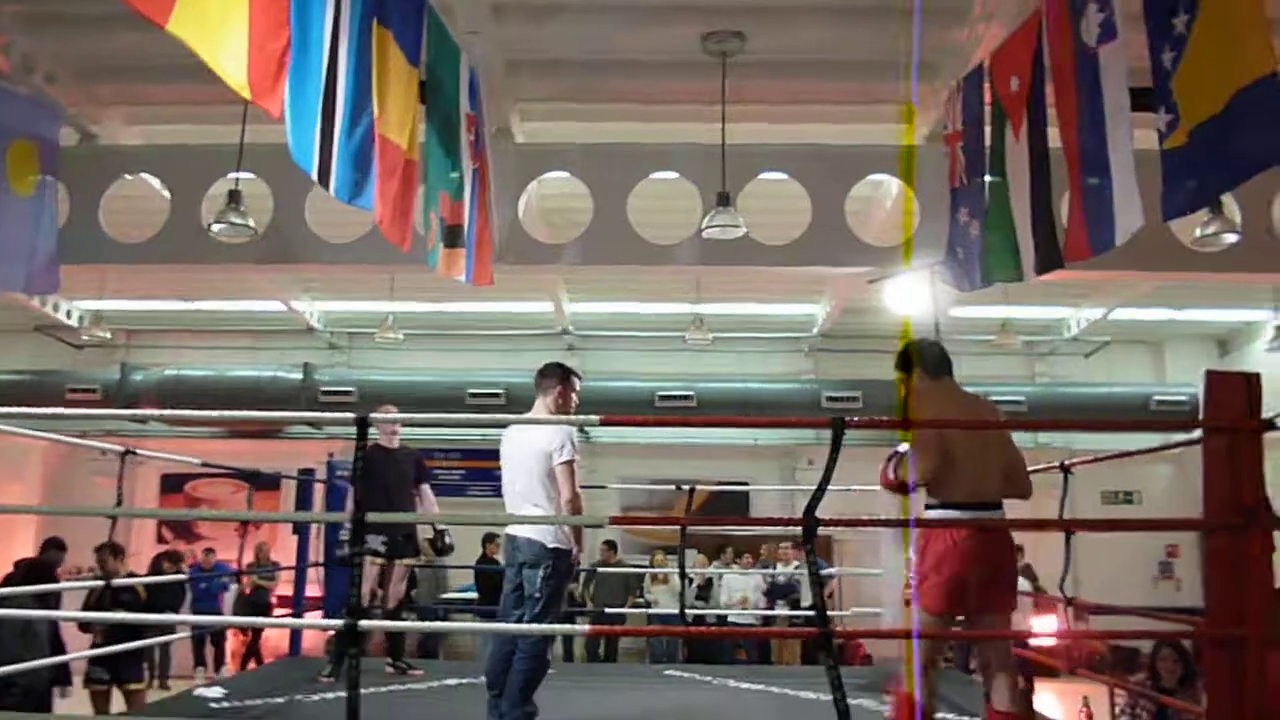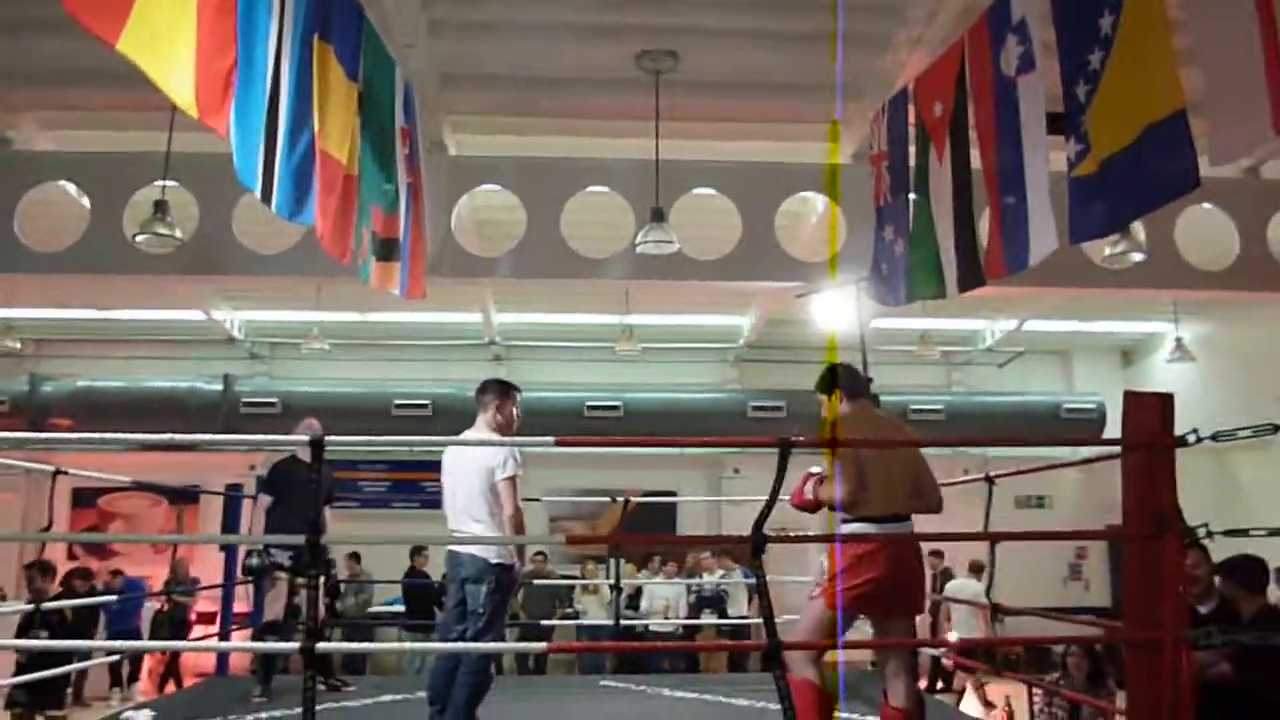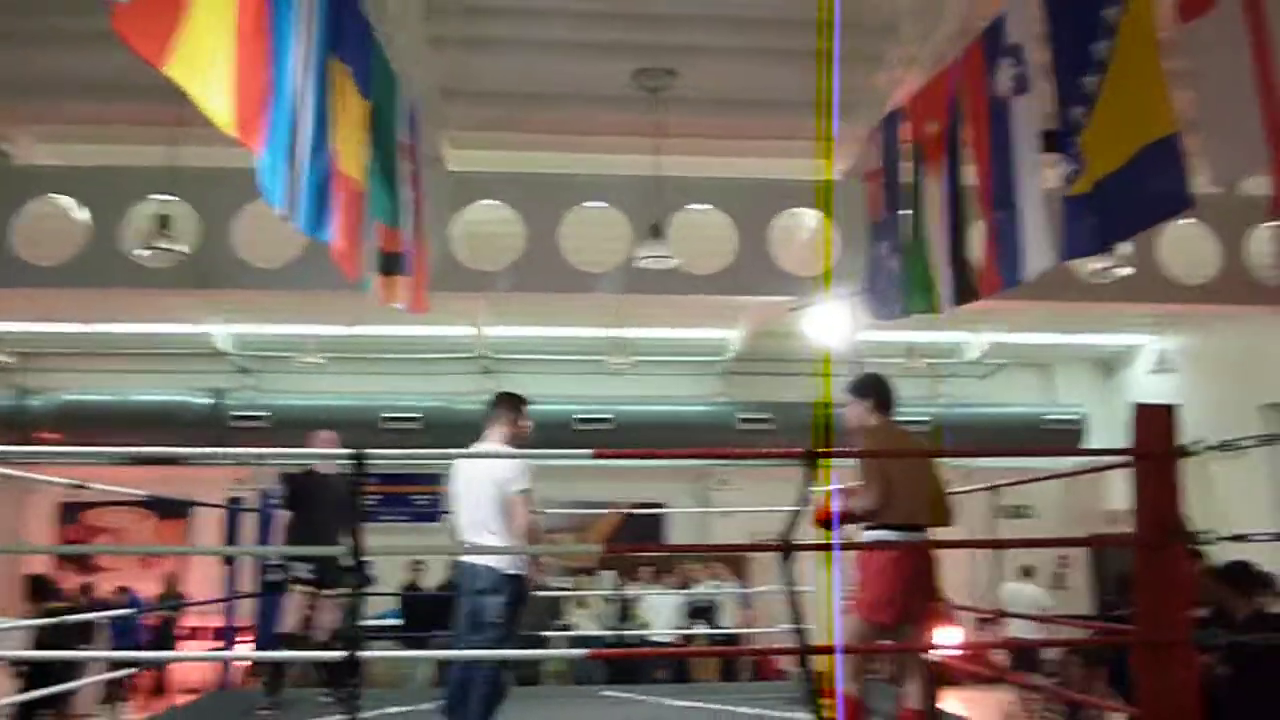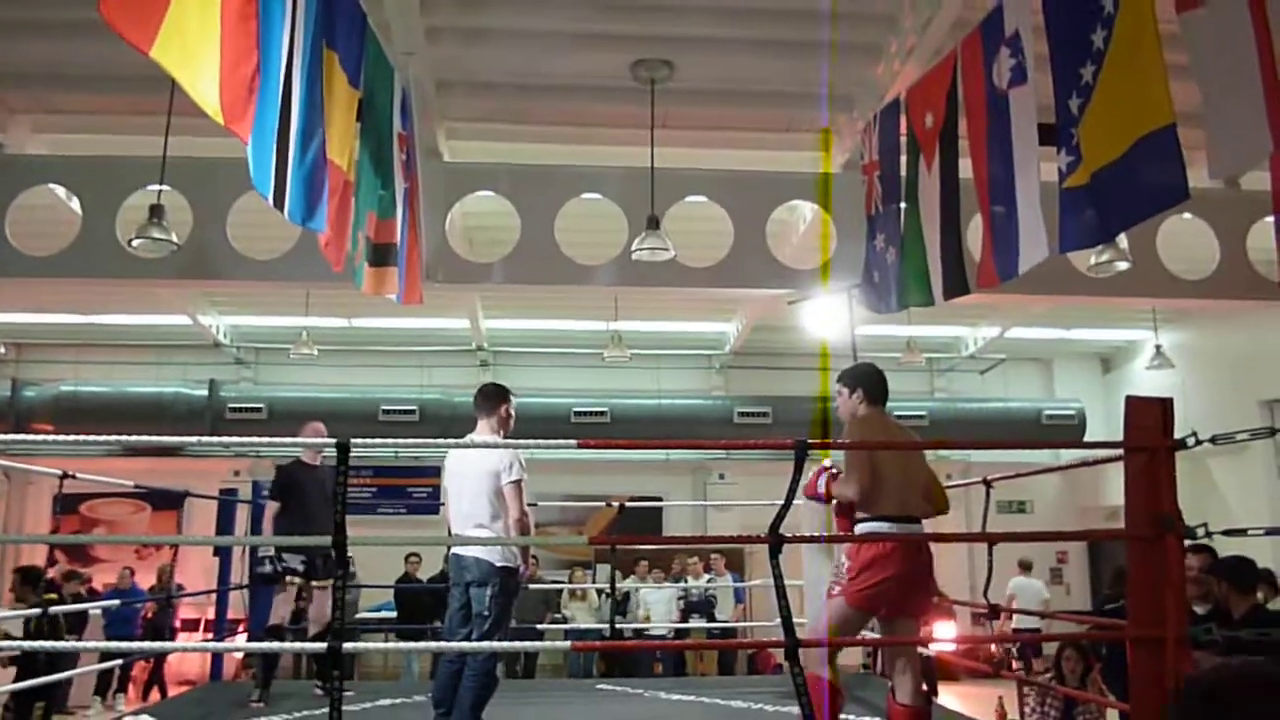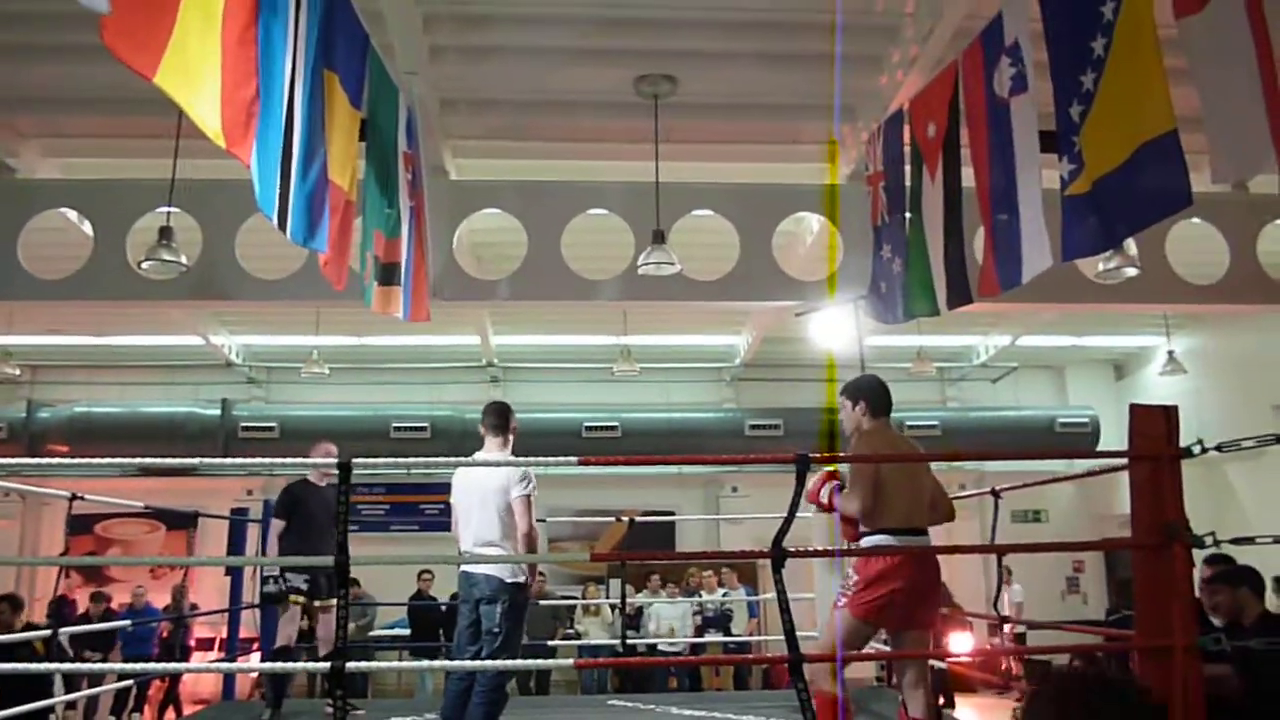
dt=1s
person 1, frame 1
left shoulder: (924, 403)
right shoulder: (988, 411)
left elbow: (921, 471)
right elbow: (1021, 487)
left wrist: (896, 468)
left hip: (950, 538)
right hip: (994, 539)
left knee: (916, 664)
right knee: (999, 667)
person 1, frame 2
left shoulder: (844, 425)
right shoulder: (901, 431)
left elbow: (844, 493)
right elbow: (932, 500)
left wrist: (815, 489)
left hip: (862, 548)
right hip: (903, 548)
left knee: (800, 652)
right knee: (896, 669)
person 1, frame 3
left shoulder: (871, 438)
right shoulder: (916, 446)
left elbow: (873, 499)
right elbow: (942, 514)
left wrist: (840, 507)
left hip: (886, 555)
right hip: (917, 555)
left knee: (847, 664)
right knee: (911, 666)
person 1, frame 4
left shoulder: (859, 426)
right shoulder: (907, 438)
left elbow: (855, 489)
right elbow: (938, 503)
left wrist: (824, 484)
left hip: (877, 549)
right hip: (913, 550)
left knee: (817, 650)
right knee: (903, 664)
person 1, frame 5
left shoulder: (866, 440)
right shoulder: (911, 449)
left elbow: (859, 505)
right elbow: (945, 511)
left wrist: (827, 494)
left hip: (885, 563)
right hip: (920, 562)
left knee: (823, 665)
right knee: (914, 680)
person 2, frame 1
left shoulder: (511, 432)
right shoulder: (559, 432)
right elbow: (569, 497)
right wrist: (577, 542)
left hip: (515, 537)
right hip: (548, 543)
left knee: (509, 625)
right knee: (535, 633)
person 2, frame 2
left shoulder: (452, 448)
right shoulder: (501, 449)
right elbow: (511, 513)
right wrist: (520, 556)
left hip: (457, 553)
right hip: (491, 558)
left knee: (451, 639)
right knee: (478, 645)
person 2, frame 3
left shoulder: (464, 461)
right shoulder: (513, 462)
right elbow: (524, 524)
right wrist: (532, 565)
left hip: (469, 564)
right hip: (504, 569)
left knee: (466, 648)
right knee: (492, 654)
person 2, frame 4
left shoulder: (454, 454)
right shoulder: (505, 454)
right elbow: (517, 516)
right wrist: (525, 558)
left hip: (459, 557)
right hip: (494, 560)
left knee: (455, 643)
right knee: (483, 649)
person 2, frame 5
left shoulder: (462, 472)
right shoulder: (516, 471)
right elbow: (525, 530)
right wrist: (531, 572)
left hip: (469, 574)
right hip: (504, 577)
left knee: (464, 661)
right knee: (493, 666)
person 3, frame 1
left shoulder: (412, 457)
right shoulder: (367, 456)
left elbow: (425, 494)
right elbow: (353, 498)
left wrist: (440, 528)
right wrist: (346, 536)
left hip: (405, 534)
right hip: (375, 533)
left knee: (396, 600)
right knee: (362, 597)
left ankle: (395, 658)
right ankle: (336, 659)
person 3, frame 2
left shoulder: (324, 474)
right shoulder: (281, 468)
right elbow: (262, 507)
left wrist: (327, 552)
right wrist: (257, 547)
right hip: (281, 548)
left knee: (317, 615)
right knee: (274, 614)
left ankle: (326, 675)
right ankle: (263, 680)
person 3, frame 3
left shoulder: (345, 484)
right shoulder: (300, 480)
left elbow: (354, 523)
right elbow: (285, 521)
left wrist: (361, 558)
left hip: (333, 563)
right hip: (303, 561)
left knee: (328, 628)
right knee: (290, 626)
left ankle: (335, 685)
right ankle: (272, 691)
person 3, frame 4
left shoulder: (331, 476)
right shoulder: (287, 472)
left elbow: (337, 517)
right elbow: (270, 515)
right wrist: (266, 553)
left hip: (322, 555)
right hip: (292, 553)
left knee: (321, 621)
right knee: (279, 620)
left ankle: (324, 680)
right ankle: (262, 685)
person 3, frame 5
left shoulder: (335, 496)
right shoulder: (293, 491)
right elbow: (275, 533)
left wrist: (340, 574)
right wrist: (271, 572)
left hip: (326, 574)
right hip: (296, 572)
left knee: (329, 640)
right knee: (287, 638)
left ankle: (335, 697)
